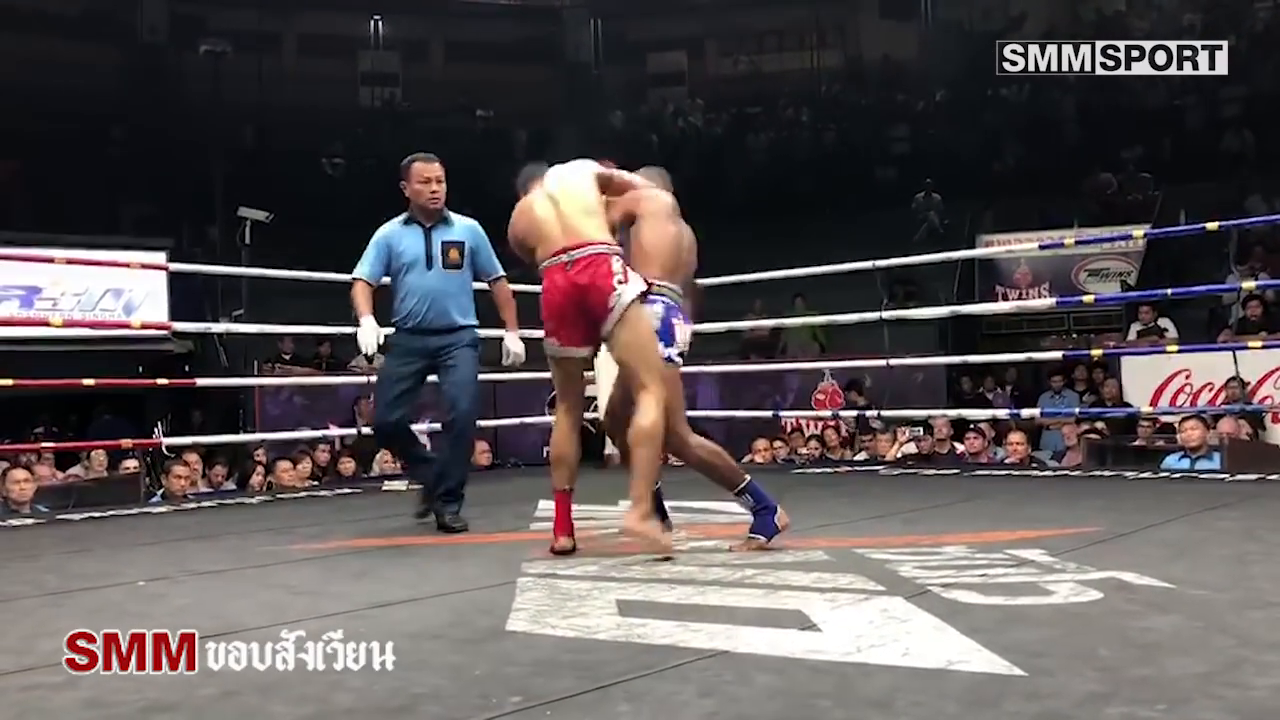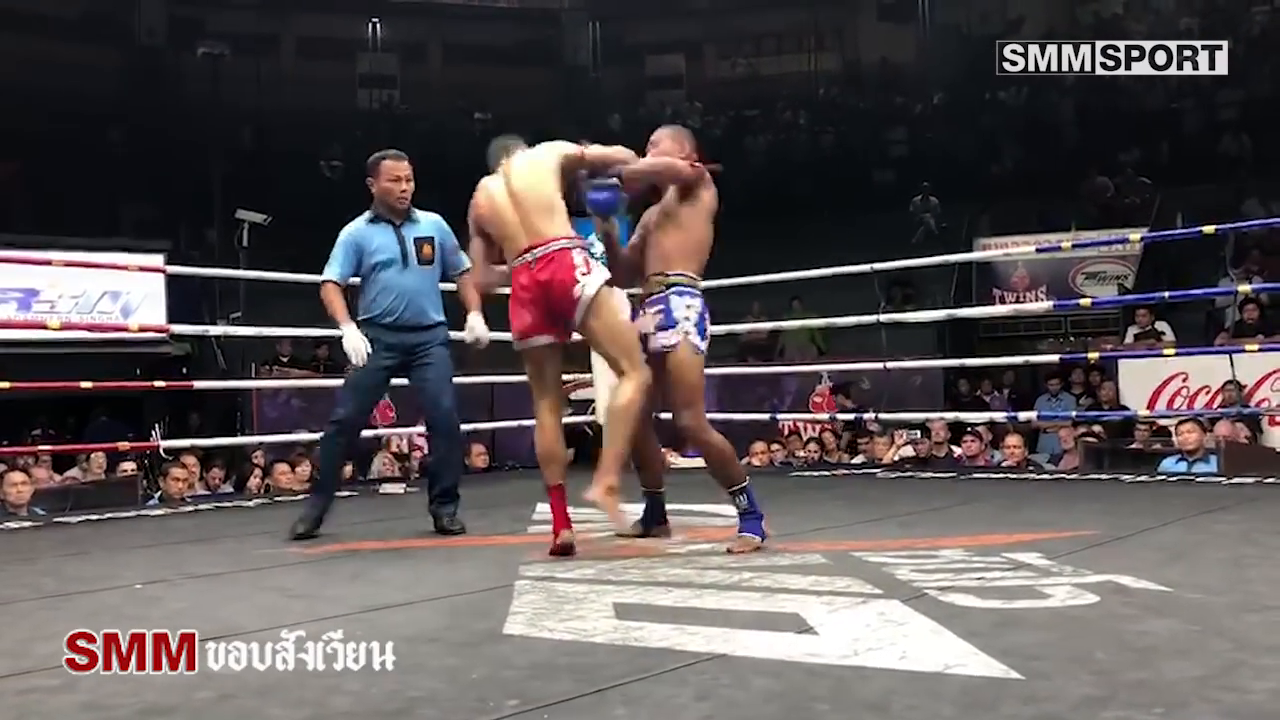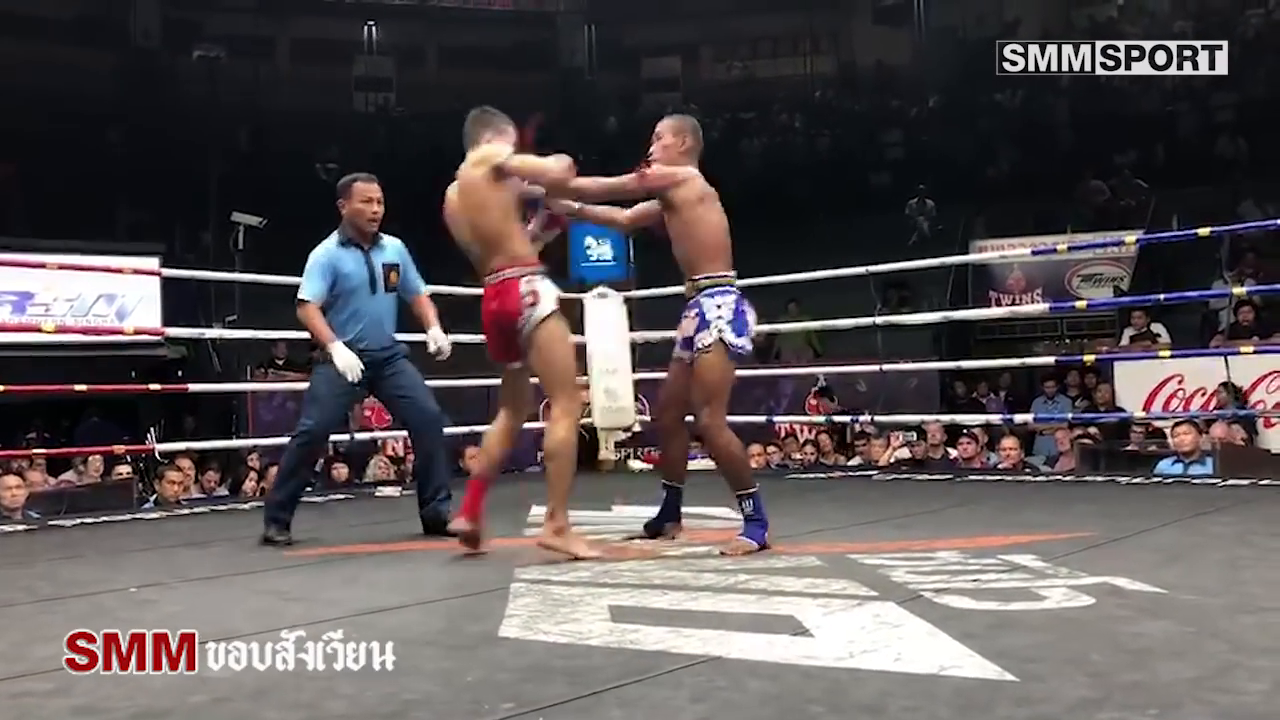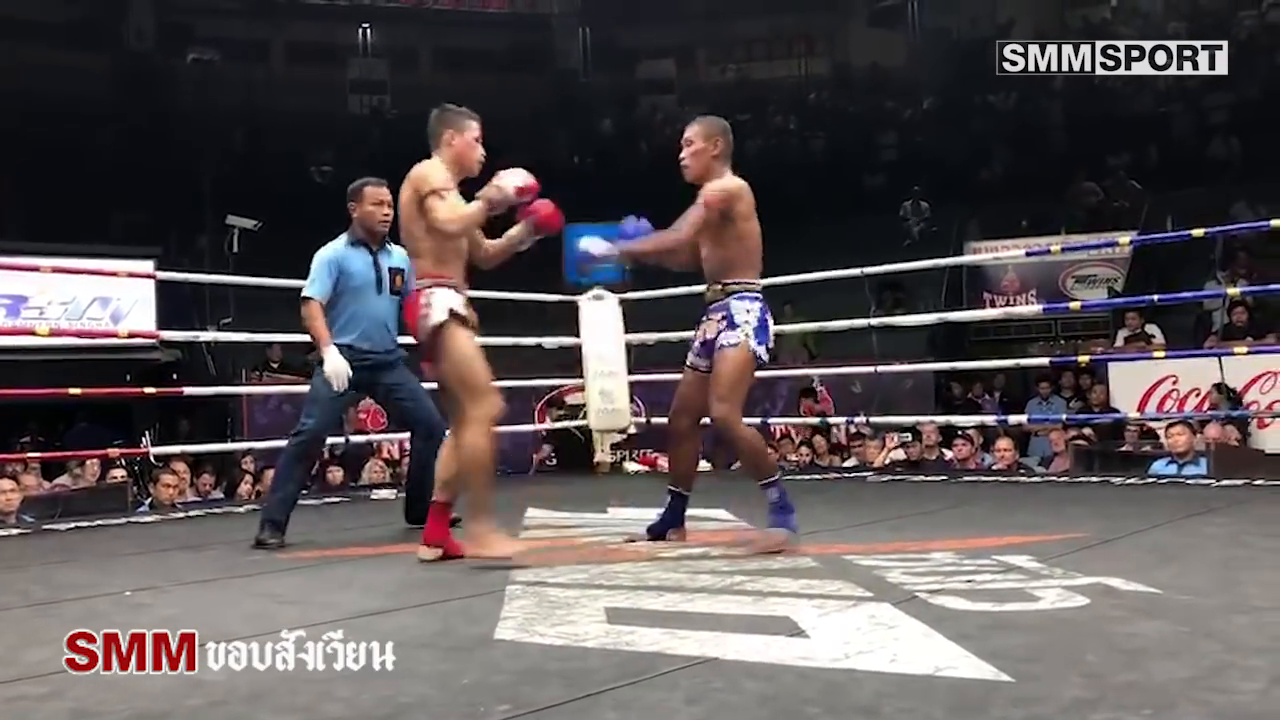
dt=0.2s
person 1, frame 1
left shoulder: (518, 218)
right shoulder: (581, 169)
right elbow: (643, 190)
left hip: (558, 287)
right hip: (605, 271)
left knee: (567, 410)
right knee: (653, 391)
left ankle: (563, 529)
right ankle: (641, 510)
person 1, frame 2
left shoulder: (479, 197)
right shoulder: (547, 153)
left elbow: (484, 279)
right elbow: (624, 159)
right wrist: (583, 162)
left hip: (526, 282)
right hip: (569, 265)
left knee: (548, 407)
right knee: (634, 372)
left ankle: (560, 526)
right ankle: (607, 481)
person 1, frame 3
left shoulder: (454, 198)
right shoulder: (491, 160)
right elbow: (556, 172)
left wrist: (537, 226)
right wrist: (558, 163)
left hip: (495, 300)
right hip: (526, 290)
left knee: (511, 409)
right knee: (566, 405)
left ankle: (469, 513)
right ankle: (557, 525)
person 1, frame 4
left shoulder: (440, 187)
right shoulder: (428, 173)
left elbow: (485, 254)
right elbow: (450, 223)
left wrist: (525, 229)
right wrist: (491, 199)
left hip: (444, 307)
right hip: (435, 304)
left knee: (464, 425)
right knee: (485, 408)
left ankle: (436, 536)
right ankle: (480, 527)
person 2, frame 1
left shoulder: (651, 196)
right shoulder: (684, 234)
left elbow: (604, 224)
left hip: (652, 313)
right hip: (665, 315)
left knee: (675, 437)
right knee: (617, 422)
left ankle: (766, 511)
right ankle: (654, 512)
person 2, frame 2
left shoulder: (698, 180)
right shoulder: (654, 214)
left elbow: (639, 169)
right elbow: (626, 266)
right wrist: (608, 231)
left hip: (679, 306)
right hip: (650, 309)
left knee: (691, 423)
left ankle: (752, 516)
right ankle: (655, 514)
person 2, frame 3
left shoulder: (682, 180)
right shoulder: (666, 200)
left elbow: (614, 187)
right elbow: (623, 218)
left wrist: (555, 185)
right wrist: (566, 207)
left hip: (719, 307)
right hip: (698, 309)
left knee: (709, 420)
right knee: (668, 415)
left ankle: (756, 522)
right ankle: (669, 515)
person 2, frame 4
left shoulder: (727, 189)
right shoulder: (711, 197)
left elbow: (675, 240)
right elbow: (685, 256)
left wrist: (613, 250)
right wrist: (642, 245)
left hip: (741, 311)
right hip: (717, 315)
left knee: (724, 415)
right knee: (680, 419)
left ankle: (782, 510)
right ankle: (673, 519)
person 3, frame 1
left shoulder: (468, 230)
right shoulder: (389, 235)
left elbow: (497, 281)
right elbow: (361, 281)
left wrist: (511, 331)
right wrist: (366, 320)
left hip: (458, 338)
right hip: (408, 340)
left knee: (460, 415)
right knee: (387, 421)
left ankle: (448, 502)
right ankle: (430, 478)
person 3, frame 2
left shoulder: (433, 224)
right shoulder: (356, 233)
left elbow: (462, 272)
right elbow: (330, 285)
left wrist: (475, 314)
right wrist: (348, 328)
left hip: (428, 336)
right hip: (376, 338)
left knee: (444, 415)
right knee: (345, 418)
left ankle: (444, 506)
right ankle: (317, 502)
person 3, frame 3
left shoulder: (395, 249)
right shoulder: (326, 254)
left elbow: (417, 294)
right elbow: (306, 306)
left wrist: (434, 328)
right wrist: (335, 348)
left hip: (389, 356)
right hip: (344, 358)
left knee: (428, 419)
right knee: (311, 433)
left ankle: (436, 509)
right ankle: (277, 518)
person 3, frame 4
left shoulder: (399, 256)
right shoulder: (333, 254)
right elbow: (311, 305)
right wrist: (328, 351)
left hip: (389, 360)
right hip: (343, 360)
left knee: (430, 423)
right knee: (310, 433)
right ankle: (273, 522)
